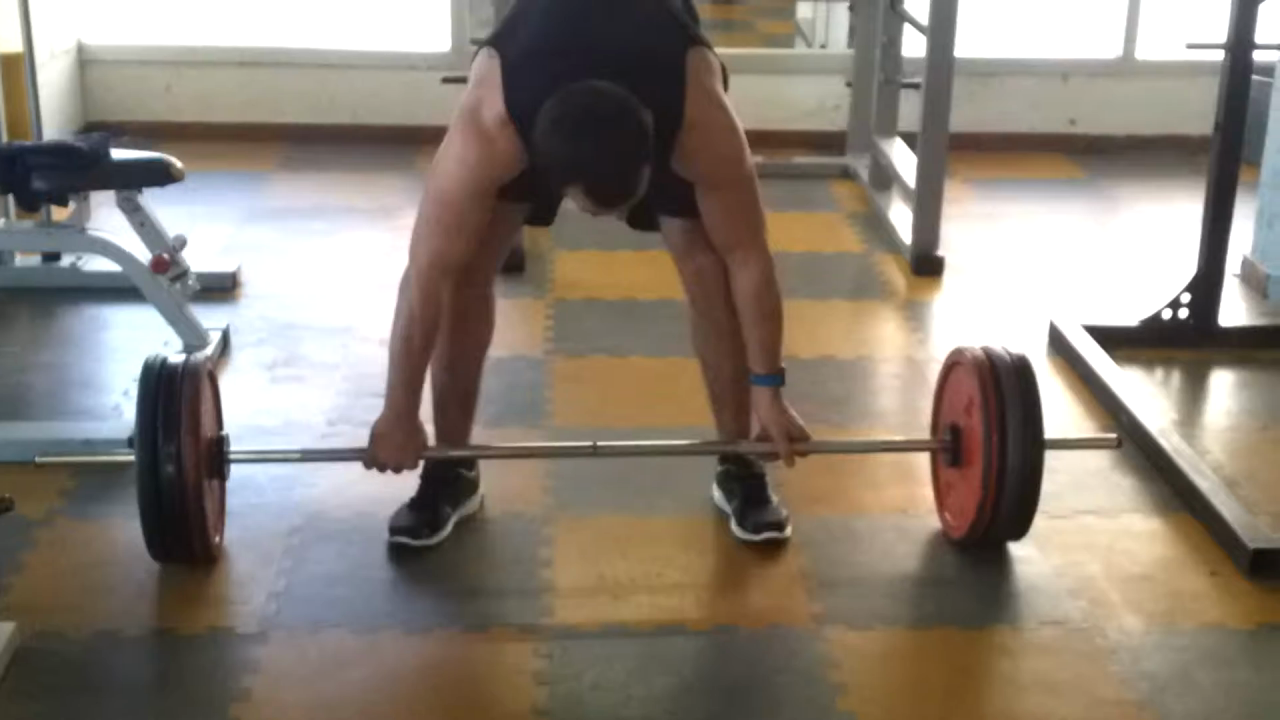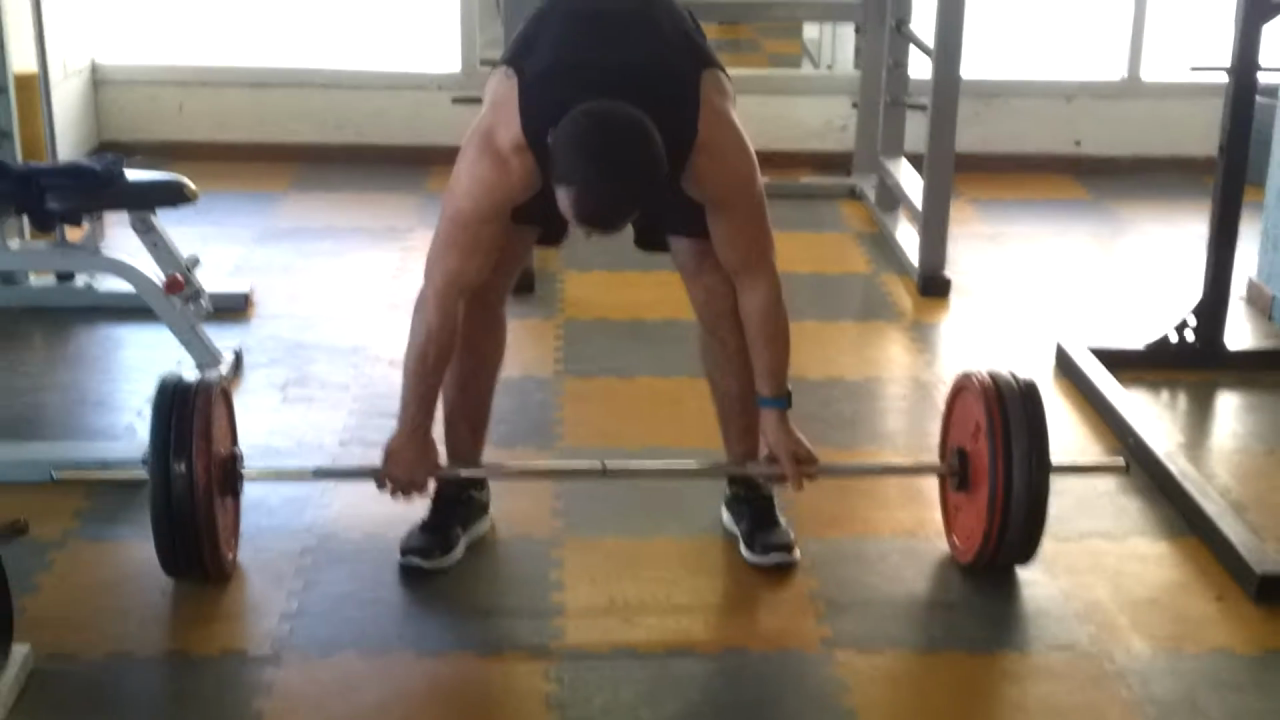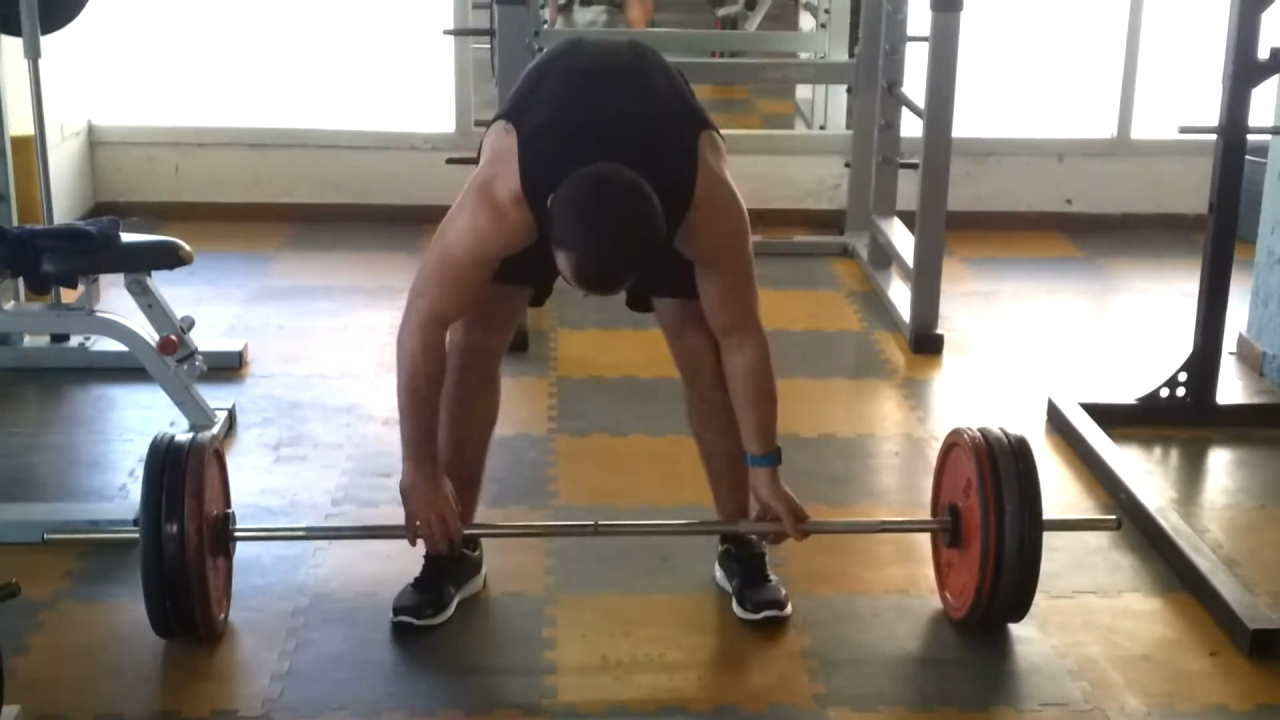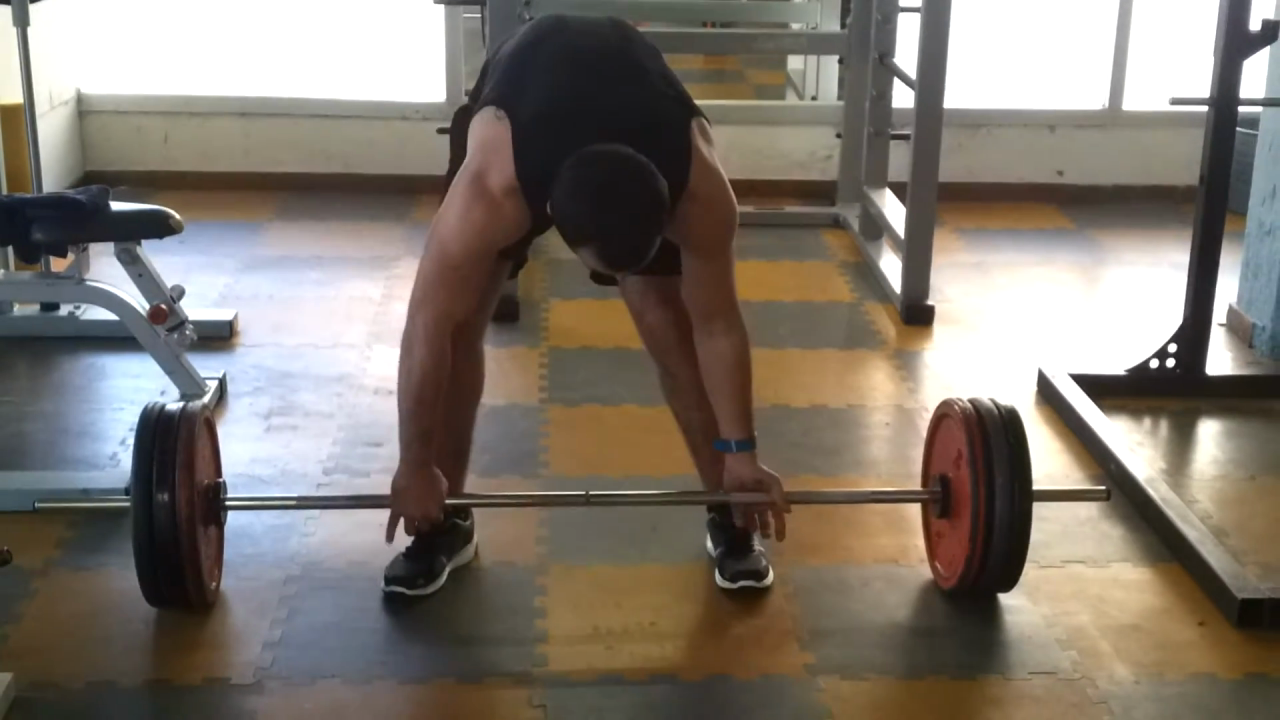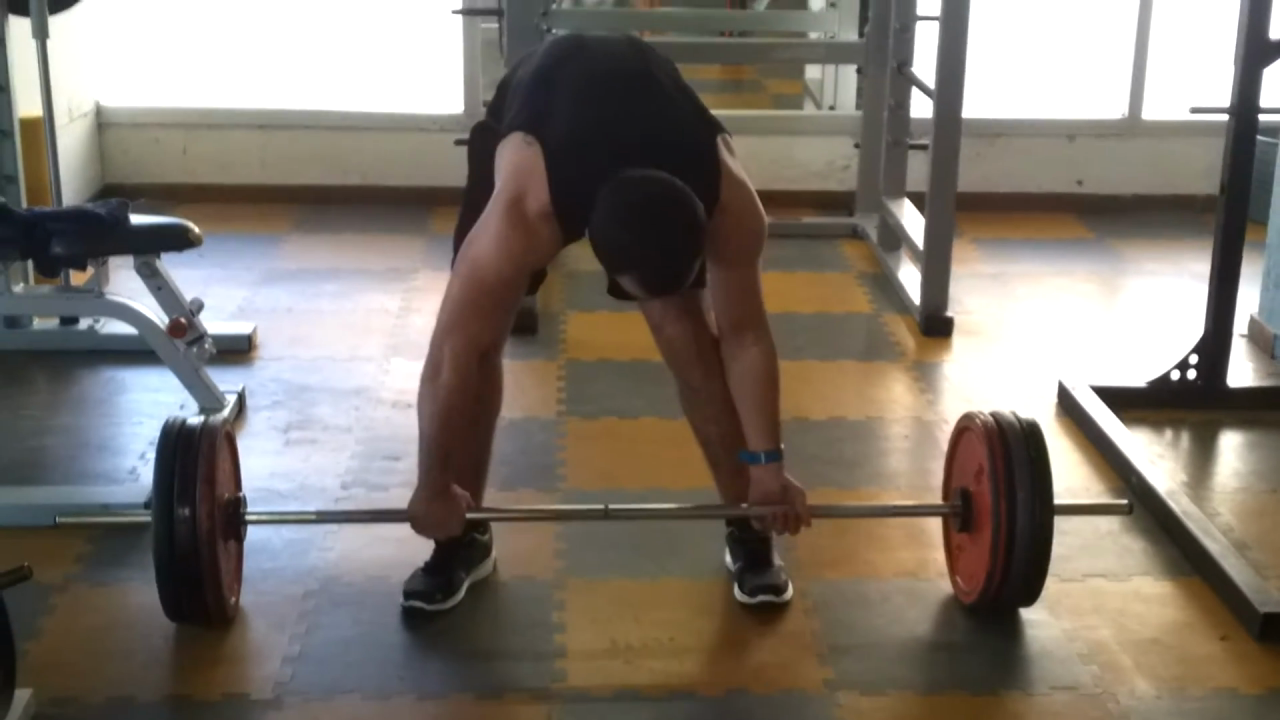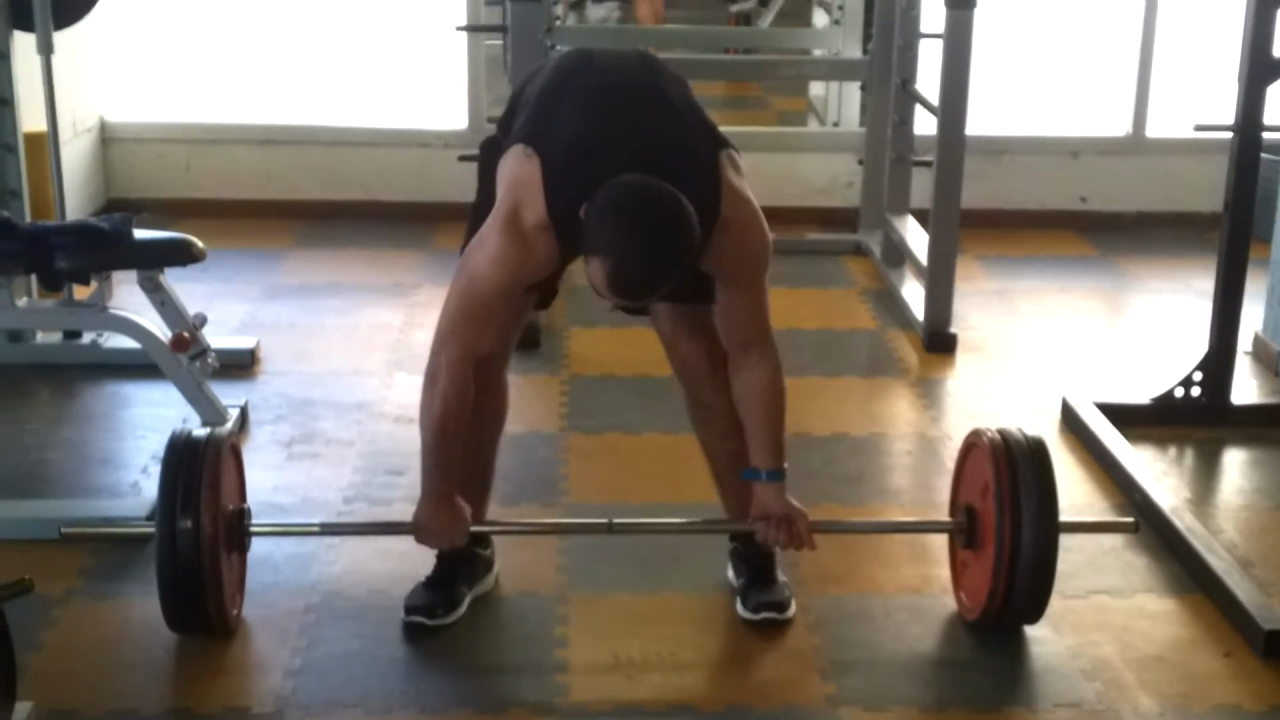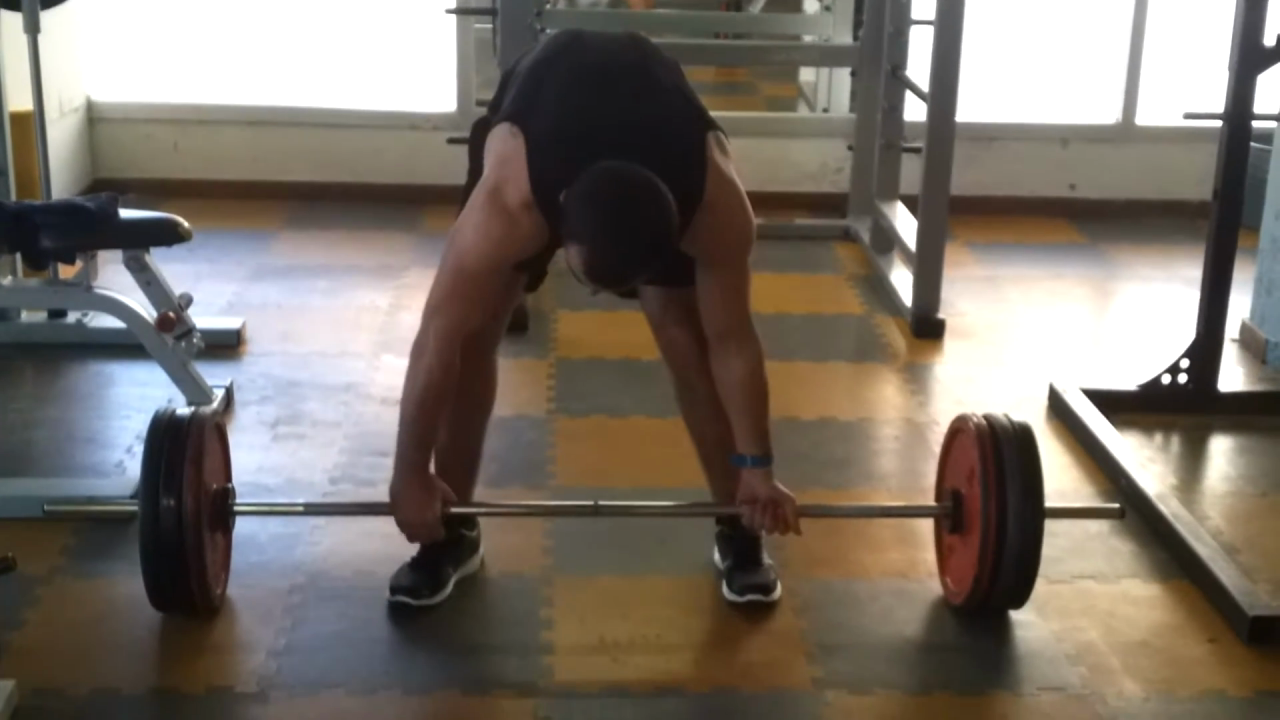
dt=0.5s
person 1, frame 1
left shoulder: (703, 122)
right shoulder: (487, 131)
left elbow: (746, 255)
right elbow: (428, 271)
left wrist: (768, 390)
right wrist: (398, 415)
left hip: (661, 64)
right hip: (534, 69)
left knee: (708, 265)
right knee: (467, 264)
left ankle: (739, 466)
right ankle: (451, 470)
person 1, frame 2
left shoulder: (714, 146)
right shoulder: (503, 150)
left elbow: (754, 279)
right elbow: (443, 293)
left wrist: (775, 413)
right wrist: (411, 435)
right hip: (547, 90)
left knee: (717, 288)
right knee: (480, 285)
left ankle: (747, 489)
right ankle: (462, 492)
person 1, frame 3
left shoulder: (709, 207)
right shoulder: (498, 203)
left elbow: (739, 338)
right elbow: (423, 324)
left wrist: (763, 469)
right wrist: (420, 470)
left hip: (664, 153)
right hip: (542, 147)
left knee: (699, 344)
right knee: (475, 338)
left ankle: (739, 545)
right ankle: (454, 551)
person 1, frame 4
left shoulder: (700, 191)
right shoulder: (491, 191)
left elbow: (715, 323)
right elbow: (429, 328)
left wrist: (741, 455)
right wrist: (415, 468)
left knee: (667, 317)
right knee: (462, 317)
left ankle: (726, 517)
right ankle: (448, 522)
person 1, frame 5
left shoulder: (731, 205)
right shoulder: (523, 214)
left elbow: (743, 334)
right elbow: (453, 351)
left wrist: (767, 464)
right wrist: (434, 488)
left knee: (687, 331)
right knee: (479, 332)
left ankle: (745, 530)
right ankle: (465, 538)
person 1, frame 6
left shoulder: (733, 222)
right shoulder: (522, 223)
left elbow: (750, 351)
right elbow: (453, 358)
left wrist: (769, 482)
right wrist: (438, 497)
left knee: (699, 349)
right knee: (485, 348)
left ankle: (750, 545)
right ankle: (467, 551)
person 1, frame 7
left shoulder: (717, 207)
right shoulder: (508, 203)
left elbow: (730, 339)
right elbow: (440, 336)
left wrist: (756, 468)
right wrist: (410, 474)
left knee: (687, 335)
right knee: (474, 329)
left ankle: (736, 529)
right ankle: (452, 531)
